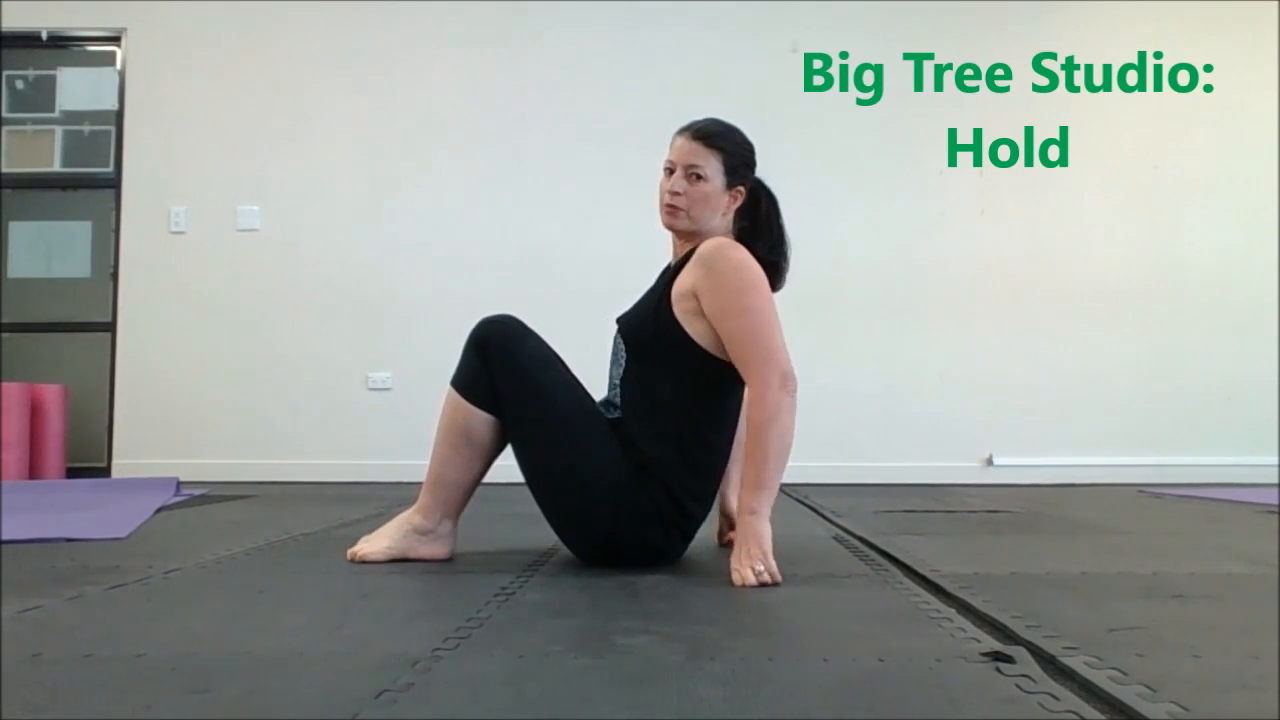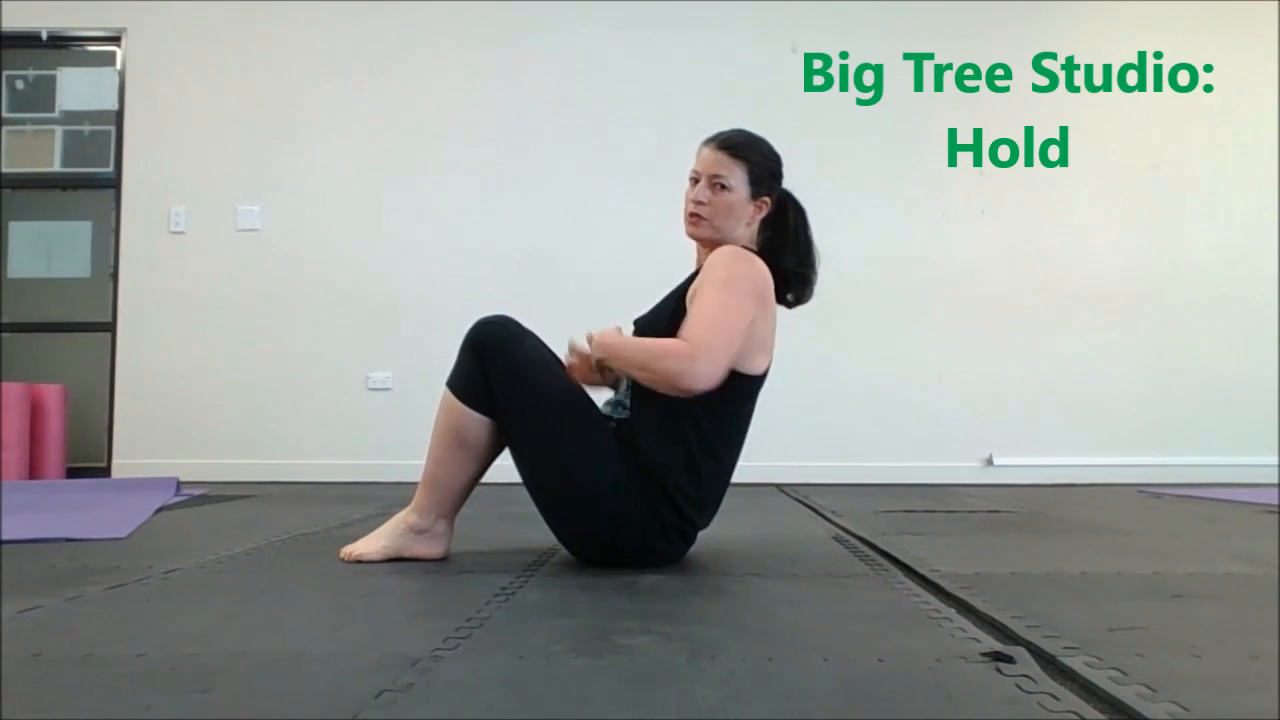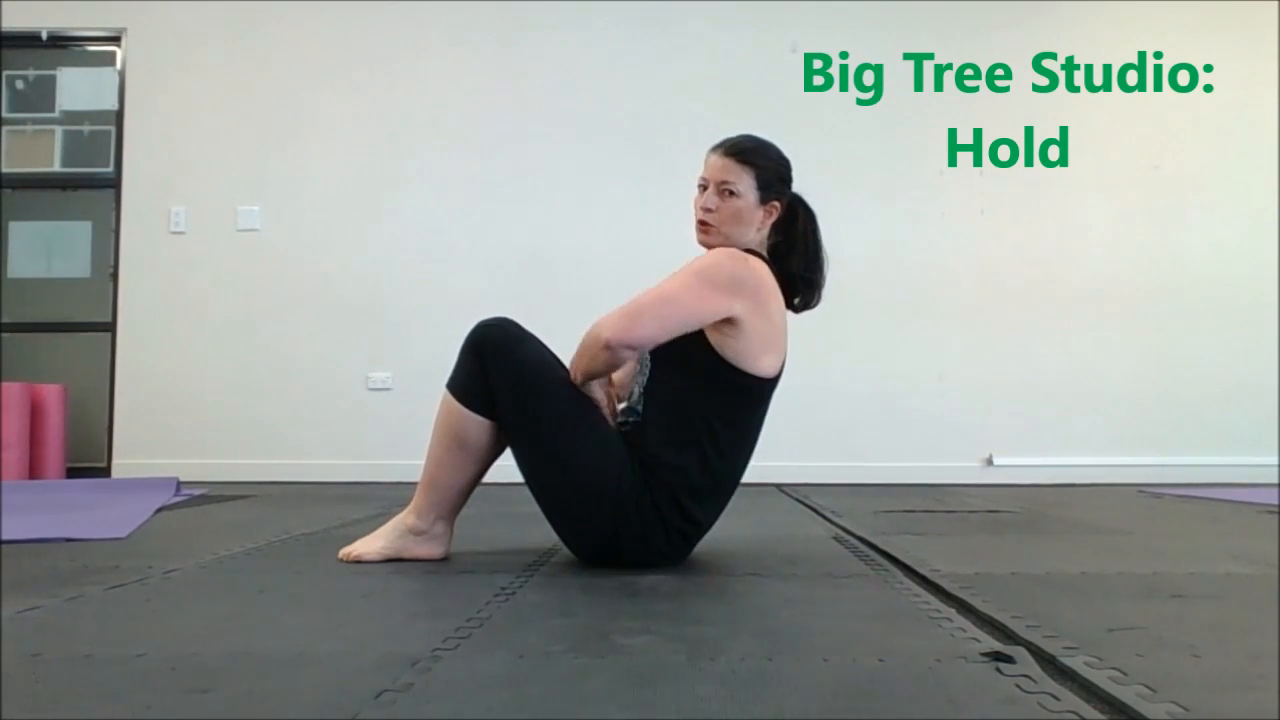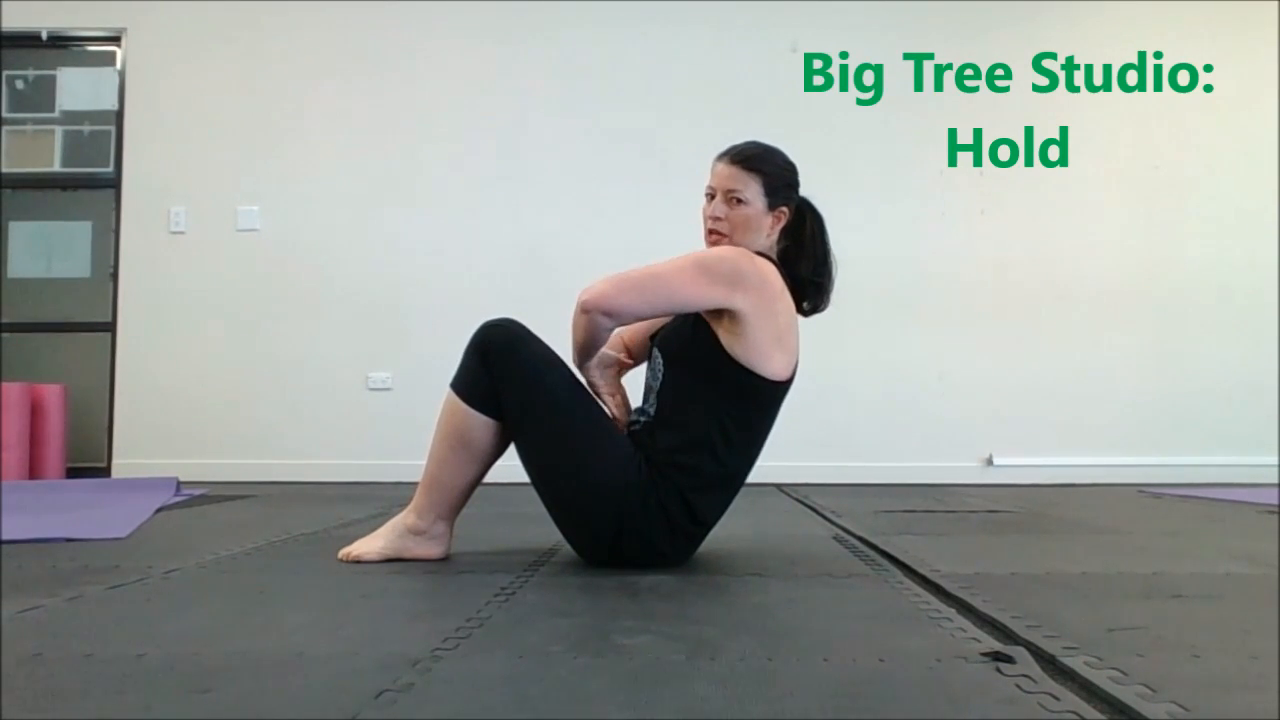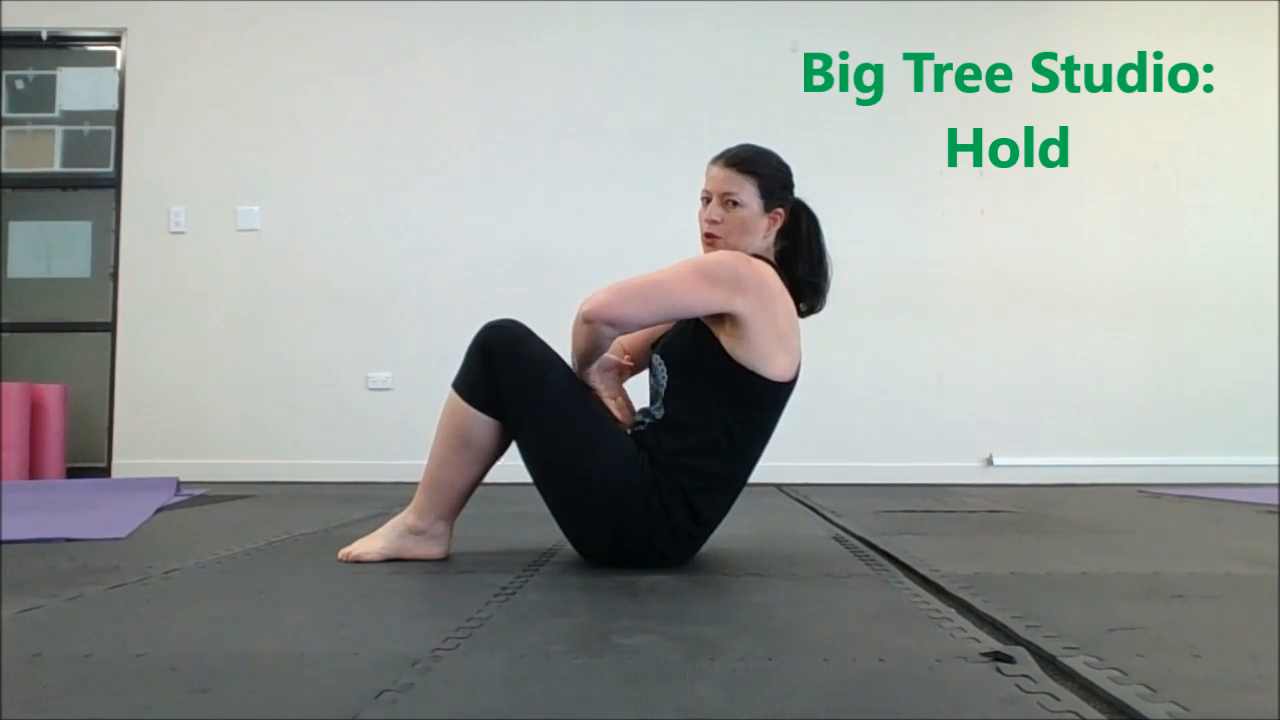
dt=0.4s
person 1, frame 1
left shoulder: (722, 261)
right shoulder: (691, 268)
left elbow: (774, 383)
right elbow: (722, 393)
left wrist: (753, 518)
right wrist: (731, 503)
left hip: (635, 514)
right hip: (635, 504)
left knee: (498, 341)
right knee: (503, 352)
left ankle: (429, 526)
right ankle: (433, 518)
person 1, frame 2
left shoulder: (738, 270)
right shoulder: (717, 274)
left elbow: (694, 370)
left wrist: (610, 348)
right wrist: (610, 360)
left hip: (636, 517)
right hip: (639, 511)
left knee: (495, 344)
right knee: (507, 360)
left ankle: (425, 526)
right ankle: (430, 519)
person 1, frame 3
left shoulder: (736, 272)
right shoulder: (727, 287)
left elbow: (615, 335)
right elbow: (641, 357)
left wrist: (584, 375)
right wrist: (598, 384)
left hip: (641, 518)
right hip: (647, 510)
left knee: (495, 346)
right knee: (504, 360)
left ankle: (424, 527)
right ankle: (429, 523)
person 1, frame 4
left shoulder: (743, 273)
right shoulder: (724, 295)
left elbow: (598, 302)
right elbow: (621, 342)
left wrist: (588, 362)
right wrist: (602, 365)
left hip: (644, 517)
right hip: (649, 511)
left knee: (500, 347)
right knee: (506, 354)
left ankle: (423, 527)
right ankle: (430, 521)
person 1, frame 5
left shoulder: (743, 277)
right shoulder: (723, 300)
left elbow: (601, 311)
right elbow: (621, 351)
left wrist: (588, 367)
right wrist: (596, 368)
left hip: (647, 518)
right hip: (651, 509)
left knee: (502, 348)
right knee: (509, 357)
left ankle: (424, 527)
right ankle: (430, 522)
